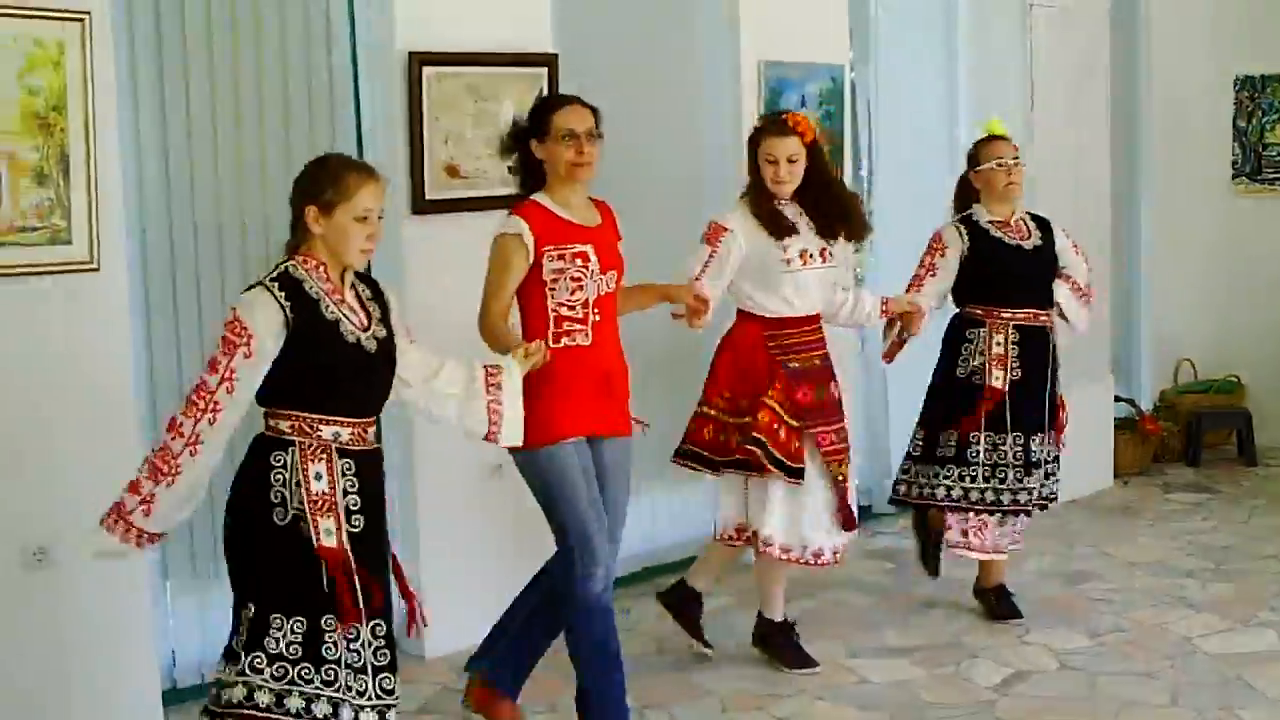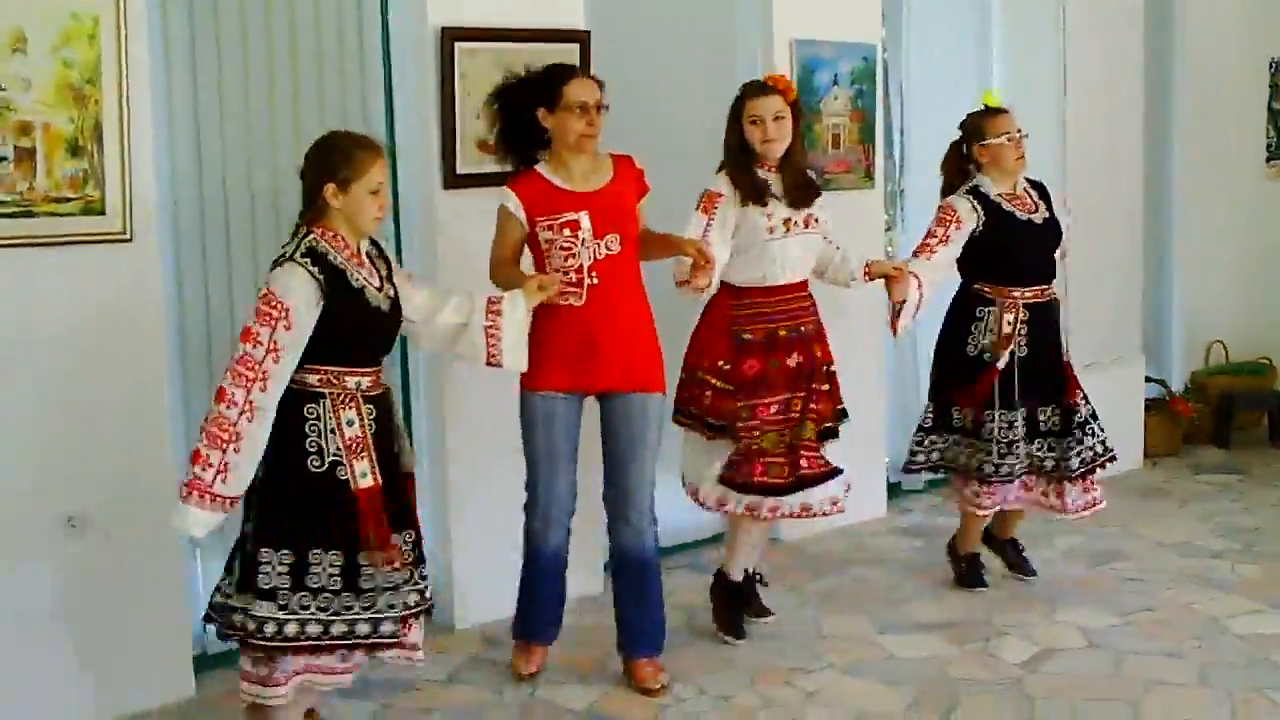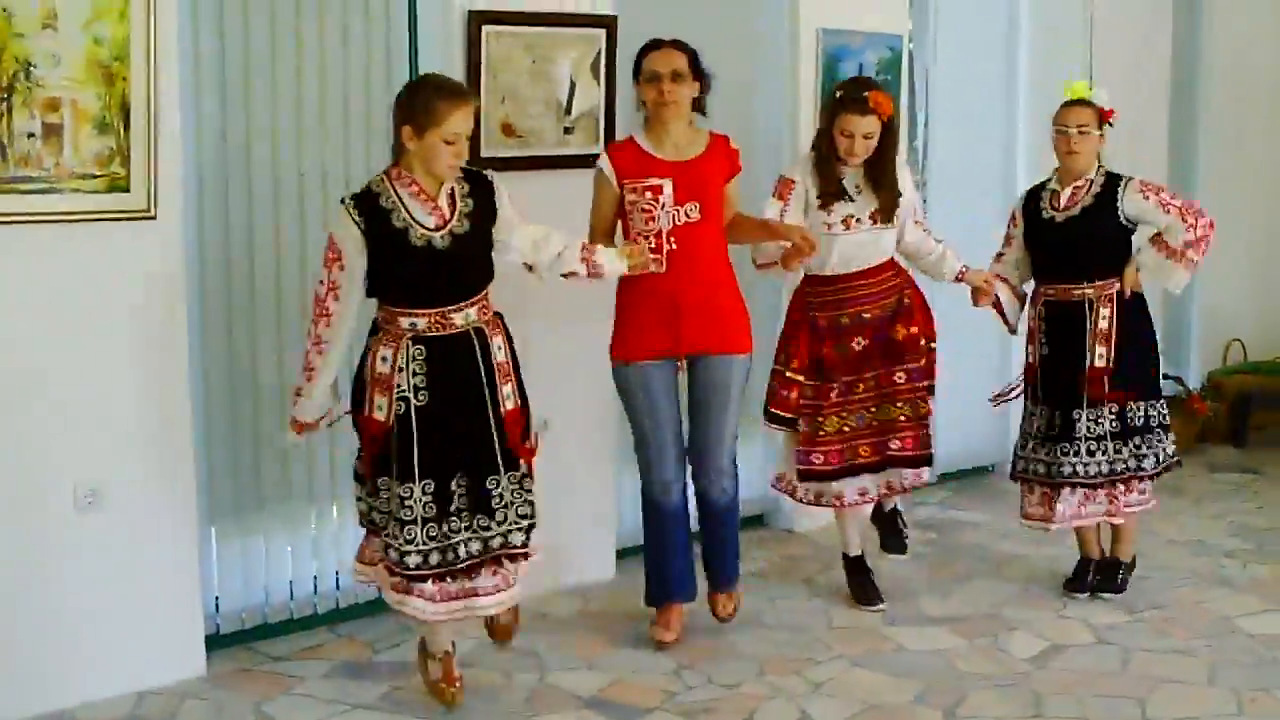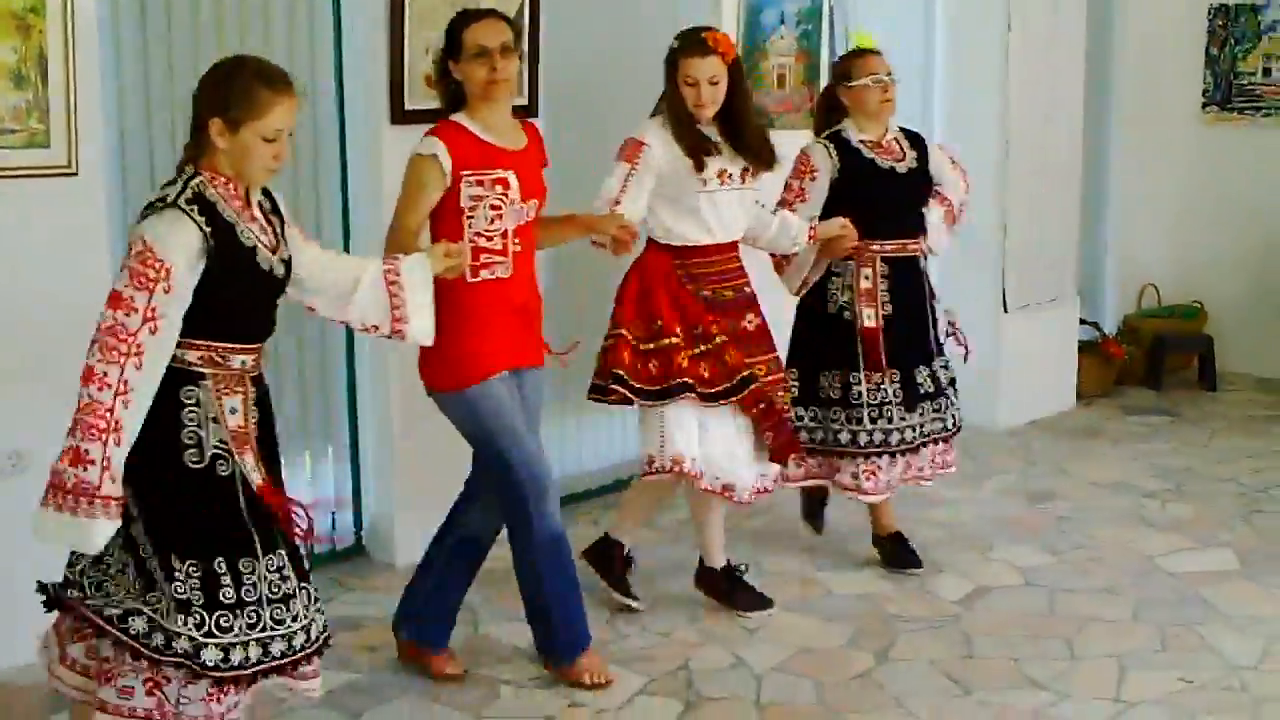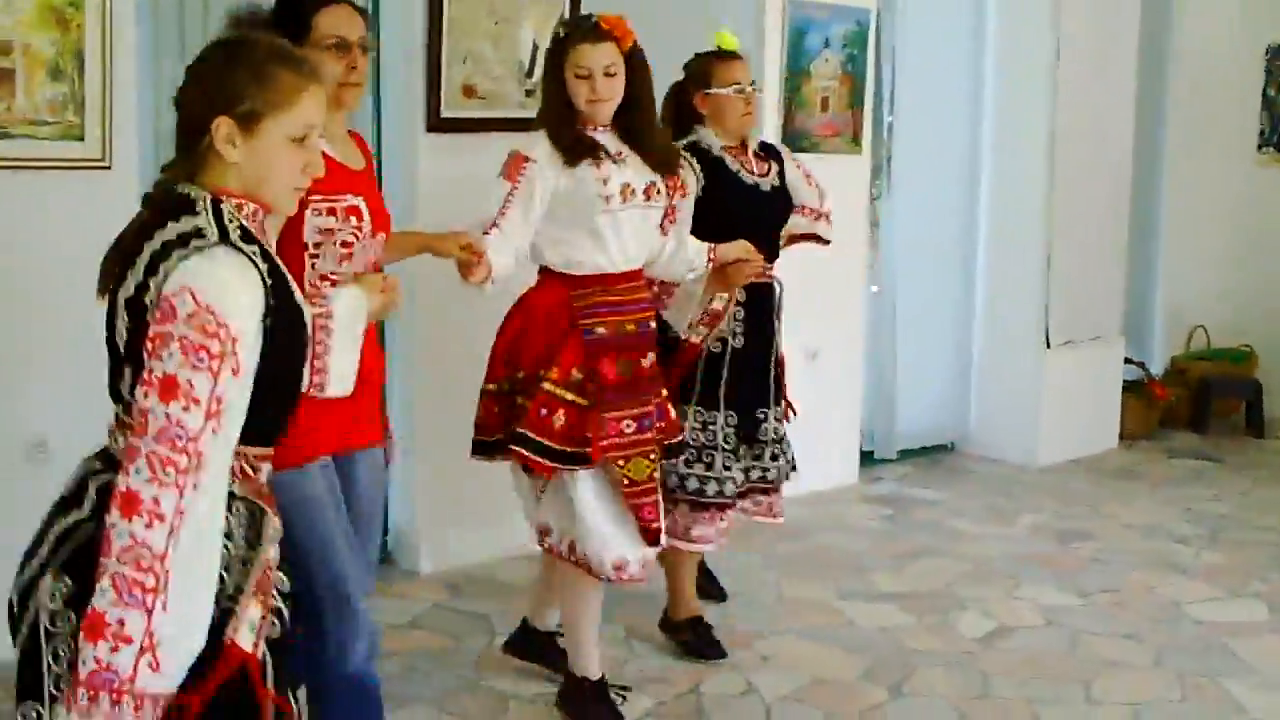
dt=1s
person 1, frame 1
left shoulder: (604, 217)
right shoulder: (523, 226)
right elbow: (493, 319)
left wrist: (669, 293)
right wrist: (519, 357)
left hip: (607, 404)
right hip: (547, 412)
left knee: (591, 558)
right knee: (590, 561)
person 1, frame 2
left shoulder: (627, 174)
right shoulder: (525, 193)
right elbow: (502, 268)
left wrist: (677, 243)
right wrist: (533, 289)
left hip: (633, 359)
right hip: (554, 364)
left knee: (633, 506)
right knee: (549, 504)
left ankle: (641, 645)
right ankle: (535, 631)
person 1, frame 3
left shoulder: (722, 153)
right shoulder: (618, 160)
right elbow: (598, 241)
left wrist: (777, 228)
left hip: (718, 322)
right hip: (643, 331)
left knee: (715, 463)
right knee: (661, 469)
left ankle: (723, 576)
right ankle: (671, 596)
person 1, frame 4
left shoulder: (530, 139)
right shoulder: (441, 148)
right elbow: (400, 244)
left wrist: (592, 222)
left hip: (520, 333)
right hip: (464, 341)
left knee: (500, 486)
right knee: (534, 486)
left ankle: (420, 629)
right ankle: (567, 645)
person 1, frame 5
left shoulder: (359, 153)
left wrist: (429, 242)
right wrist: (336, 319)
left hip: (358, 402)
right hip: (286, 410)
left knee: (344, 592)
right knee: (344, 614)
person 2, frame 1
left shoulder: (372, 299)
right shoulder: (271, 303)
left elbow: (424, 379)
right elbow: (209, 412)
left wrist: (511, 371)
right wrist: (144, 509)
left hip: (356, 491)
right hip: (291, 497)
left knee: (344, 667)
right knee: (301, 665)
person 2, frame 2
left shoulder: (374, 259)
right shoulder: (299, 274)
left elbow: (435, 316)
right elbow: (252, 379)
left wrist: (519, 301)
right wrist: (211, 481)
left hip: (368, 435)
right hip: (319, 439)
left knee: (362, 578)
right knee: (321, 587)
person 2, frame 3
left shoulder: (482, 192)
right shoulder: (362, 215)
left elbow: (533, 245)
right elbow: (334, 308)
left wrist: (612, 260)
right wrist: (313, 395)
left hip: (482, 362)
right hip: (406, 373)
left knee: (490, 500)
right knee: (420, 513)
left ankle: (494, 597)
right ankle: (436, 646)
person 2, frame 4
left shoulder: (259, 208)
right shoulder: (178, 224)
left elbow: (327, 279)
right elbow: (122, 351)
left wrist: (423, 268)
right wrist: (94, 483)
left hip: (229, 422)
right hip: (184, 426)
right knee: (212, 612)
person 2, frame 5
left shoulder: (186, 236)
right shoulder: (215, 269)
right elbow: (164, 475)
left wrist: (347, 309)
left hip: (196, 559)
right hip: (159, 575)
person 3, frame 1
left shoulder: (819, 219)
right shoulder: (738, 222)
right elbow: (704, 284)
left wrist: (884, 306)
right wrist: (696, 310)
left hip: (807, 358)
right hip: (760, 358)
left knee: (804, 489)
right knee: (784, 495)
left ankle: (688, 591)
right ankle: (774, 624)
person 3, frame 2
left shoulder: (804, 184)
right shoulder: (725, 188)
right elbow: (705, 253)
left wrist: (870, 268)
right wrist: (697, 274)
left hip: (797, 324)
right hip: (744, 327)
left knee: (787, 458)
right knee: (757, 460)
left ankle: (735, 575)
right ankle: (731, 581)
person 3, frame 3
left shoulder: (893, 174)
right shoulder: (802, 177)
left elbow: (914, 236)
right elbow: (767, 243)
left wrist: (963, 273)
right wrist: (786, 252)
left hip: (890, 303)
right hip: (825, 309)
left knee: (896, 424)
right knee: (837, 435)
left ankle: (887, 501)
right ankle: (855, 559)
person 3, frame 4
left shoulder: (736, 139)
right shoulder: (655, 139)
right elbow: (612, 212)
left wrist: (815, 231)
left hip: (726, 282)
right hip: (673, 285)
left knee: (724, 427)
right knee: (707, 430)
left ankle: (612, 546)
right ankle: (716, 567)
person 3, frame 5
left shoulder: (642, 151)
right shoulder: (541, 154)
right elbow: (506, 231)
left wrist: (713, 255)
right wrist: (481, 263)
left hip: (627, 326)
right hip: (566, 326)
left knee: (613, 496)
right knee: (593, 501)
left ankle: (539, 628)
person 4, frame 1
left shoulder: (1046, 230)
right shoulder: (958, 233)
left elbow: (1077, 278)
right elbow: (925, 290)
left wrist: (1059, 307)
right wrist: (908, 323)
left hip: (1035, 357)
right hip: (979, 356)
left knee: (1017, 466)
right knee: (979, 461)
right ankle: (990, 580)
person 4, frame 2
left shoulder: (1040, 194)
right shoulder: (966, 205)
left elbow: (1054, 243)
right elbow: (931, 257)
left wrist: (1040, 284)
right wrist: (904, 285)
left hip: (1039, 330)
right hip: (989, 333)
left knee: (1054, 436)
right knee: (992, 444)
left ankle: (1001, 532)
right ankle: (965, 546)
person 4, frame 3
left shoulder: (1124, 192)
right shoulder: (1031, 202)
left elbow: (1197, 225)
right elbow: (1010, 266)
left wrist: (1143, 267)
right wrist: (991, 292)
left hip: (1113, 329)
right hip: (1054, 331)
left knee: (1117, 442)
right knee: (1061, 447)
left ankle: (1123, 554)
right ankle: (1090, 554)
person 4, frame 4
left shoulder: (918, 147)
right shoulder: (825, 153)
left elbow: (956, 187)
left wrist: (924, 229)
right wrist: (825, 249)
left hip: (909, 288)
right hip: (852, 292)
left knee: (909, 397)
right knee: (865, 404)
left ankle: (820, 482)
right ankle: (886, 528)
person 4, frame 5
left shoulder: (773, 159)
right shoulder: (685, 165)
left elbow: (814, 203)
left wrist: (780, 236)
left hip: (755, 319)
left knee: (743, 450)
right knee: (695, 454)
left ankle: (690, 553)
right ankle: (681, 610)
